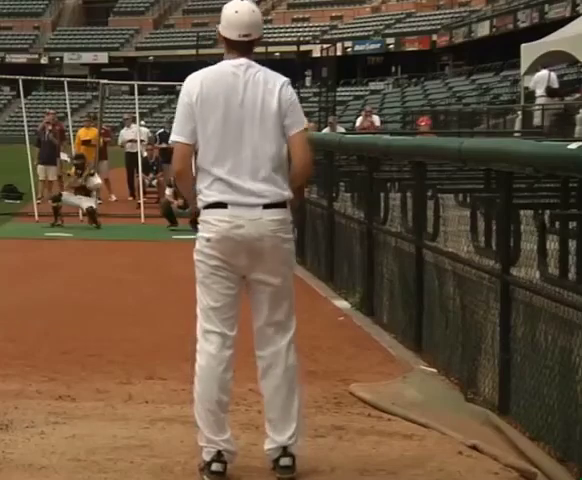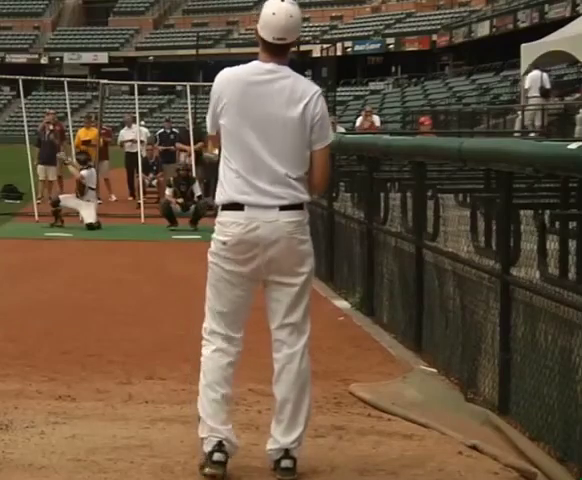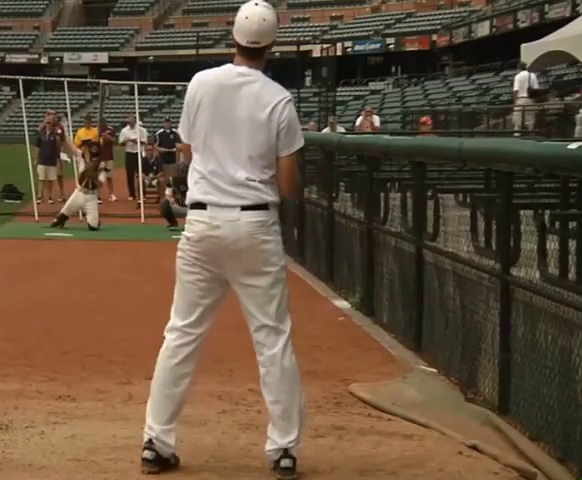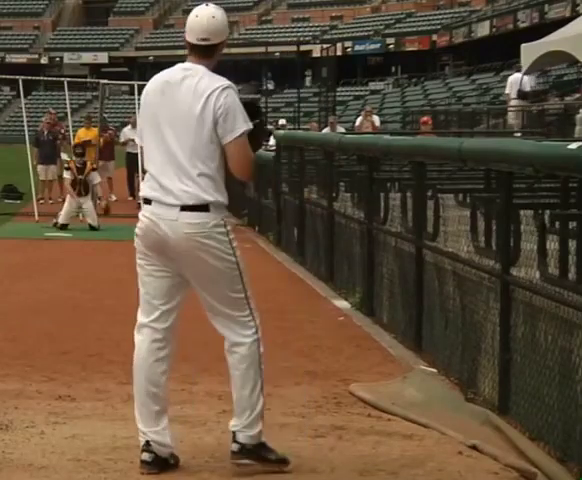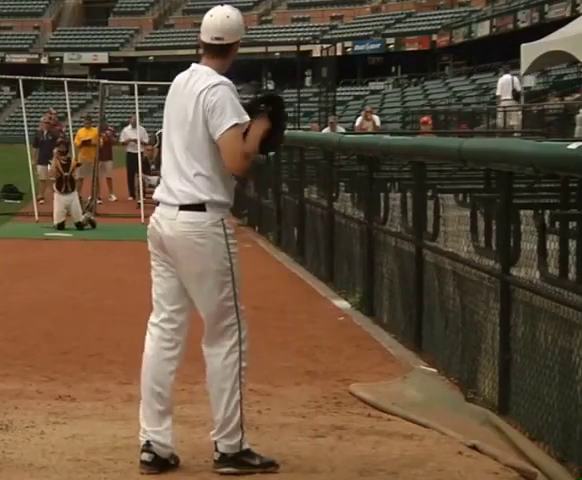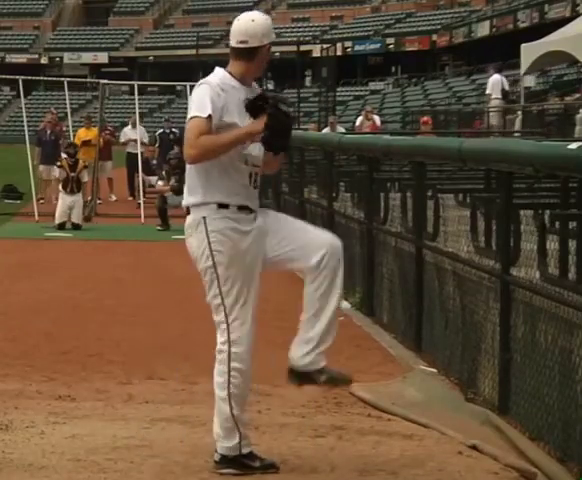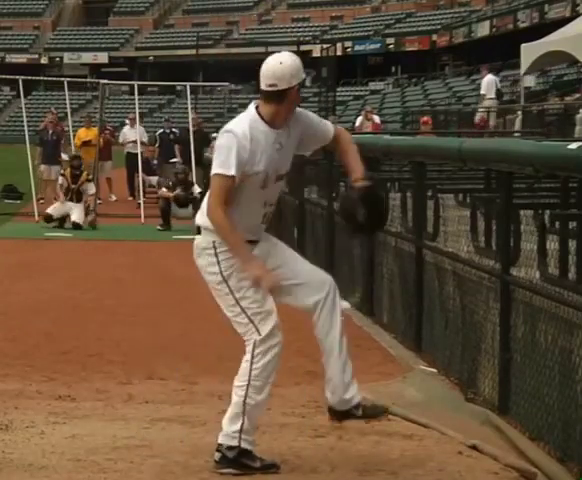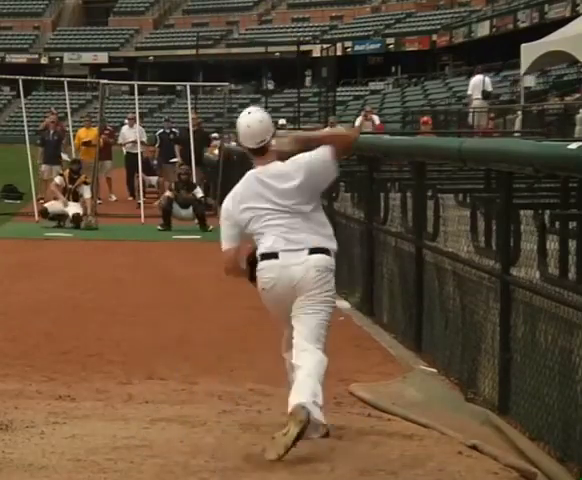
dt=0.5s
person 1, frame 1
left shoulder: (196, 84)
right shoulder: (279, 85)
left elbow: (181, 167)
right elbow: (303, 164)
left hip: (218, 223)
right hip: (272, 222)
left knee: (214, 340)
right knee: (276, 341)
person 1, frame 2
left shoulder: (226, 81)
right shoulder: (310, 94)
right elbow: (320, 181)
left hip: (235, 222)
right hip: (290, 225)
left knee: (219, 336)
right knee: (291, 340)
left ankle: (215, 439)
person 1, frame 3
left shoulder: (199, 84)
right shoulder: (279, 99)
right elbow: (287, 185)
left hip: (202, 222)
right hip: (256, 226)
left knee: (182, 333)
right knee: (274, 340)
left ankle: (156, 442)
person 1, frame 4
left shoulder: (153, 86)
right shoulder: (220, 91)
right elbow: (243, 169)
right wrist: (245, 132)
left hip: (152, 218)
right hip: (200, 222)
left knee: (152, 331)
right knee: (239, 329)
left ankle: (153, 445)
right ankle: (247, 437)
person 1, frame 5
left shoulder: (179, 83)
right shoulder: (218, 89)
right elbow: (237, 163)
left wrist: (243, 129)
right wrist: (259, 128)
left hip: (164, 218)
right hip: (202, 222)
left knee: (164, 331)
right knee: (224, 336)
person 1, frame 6
left shoulder: (254, 95)
right shoulder: (210, 89)
left elbow: (269, 169)
right elbow: (193, 150)
right wrist: (247, 131)
left hip: (252, 219)
right hip: (215, 224)
left knee: (326, 250)
right knee: (235, 336)
left ankle: (305, 361)
person 1, frame 7
left shoulder: (297, 122)
right shoulder: (237, 134)
left elbow: (340, 136)
right elbow: (217, 209)
left wrist: (357, 178)
right wrist: (250, 265)
left hip: (255, 241)
right hip: (222, 249)
left knee: (322, 289)
right knee: (265, 338)
left ankle: (342, 398)
person 1, frame 8
left shoulder: (236, 197)
right shoulder: (302, 167)
left elbow: (232, 265)
right elbow: (347, 138)
right wrist: (303, 138)
left hip: (271, 274)
right hip: (314, 266)
left knee: (296, 342)
right knee: (311, 352)
left ankle: (307, 411)
right ankle: (302, 413)
